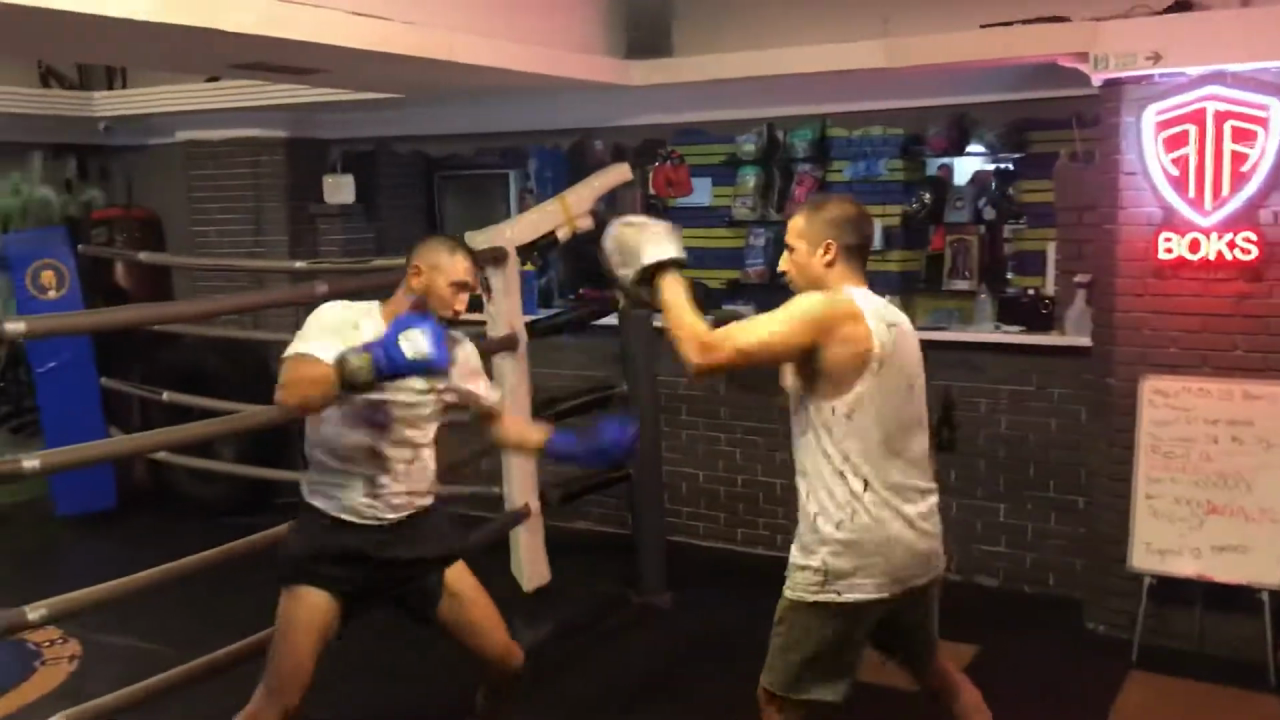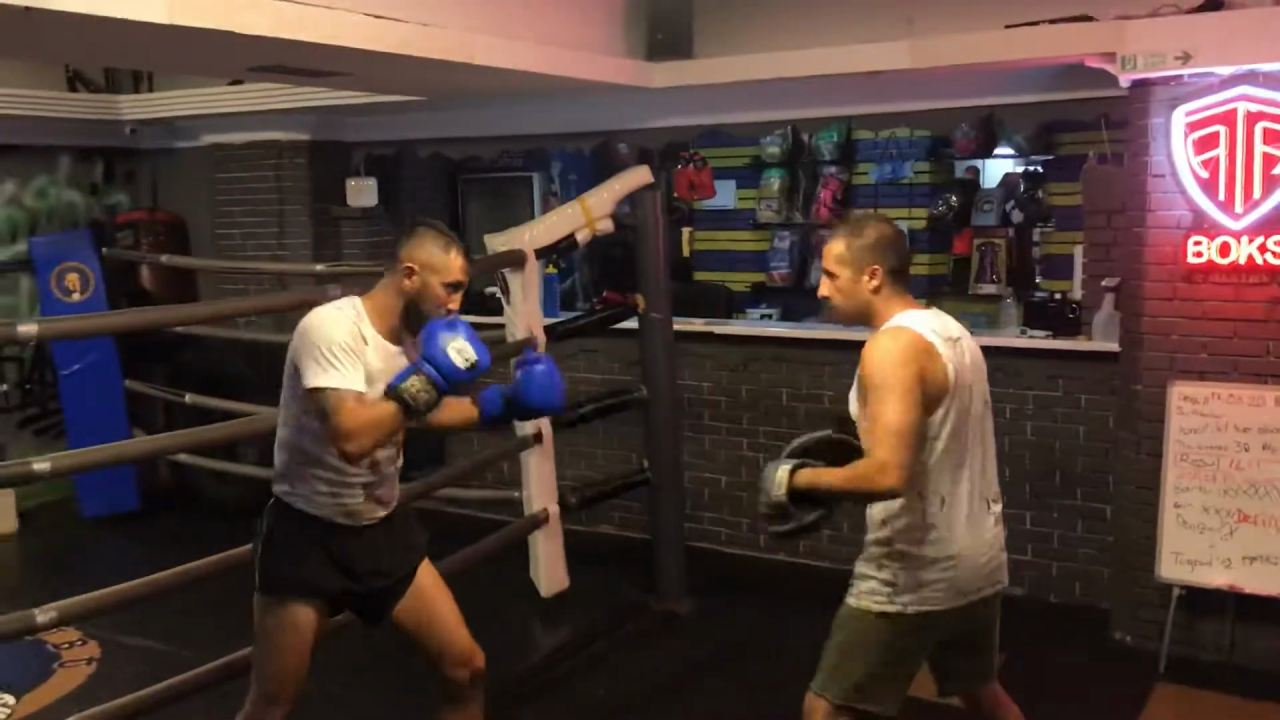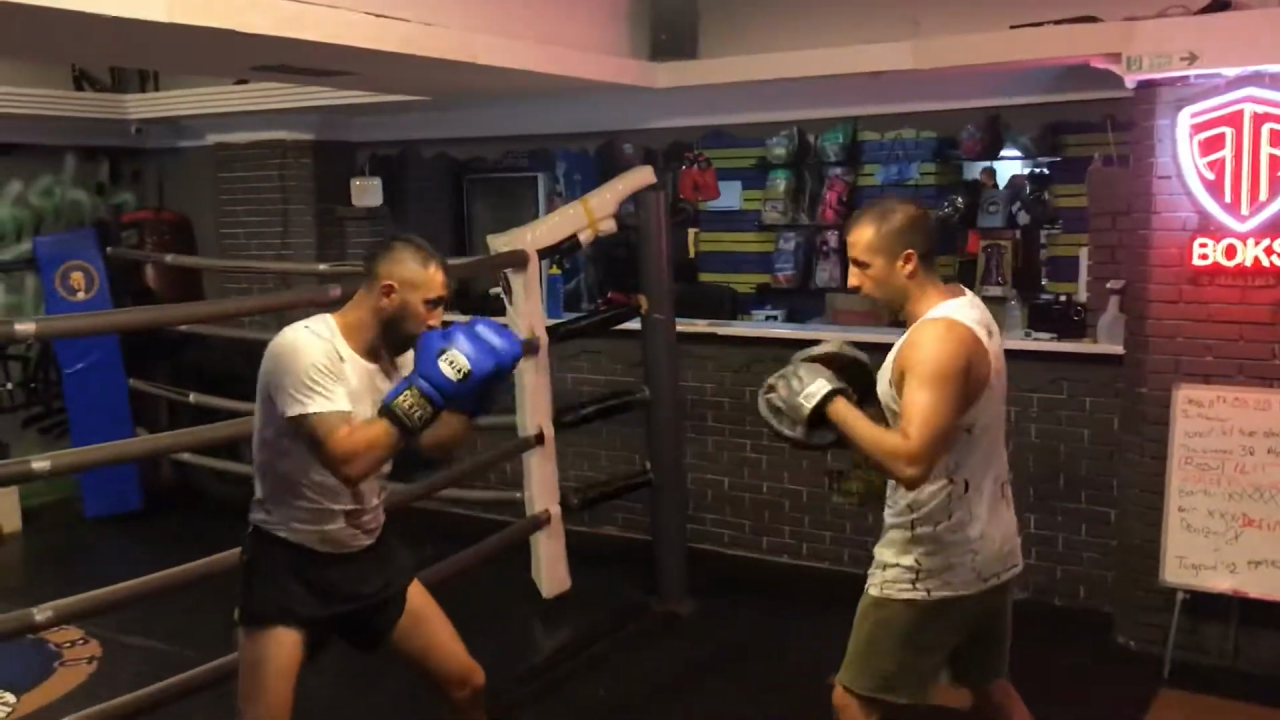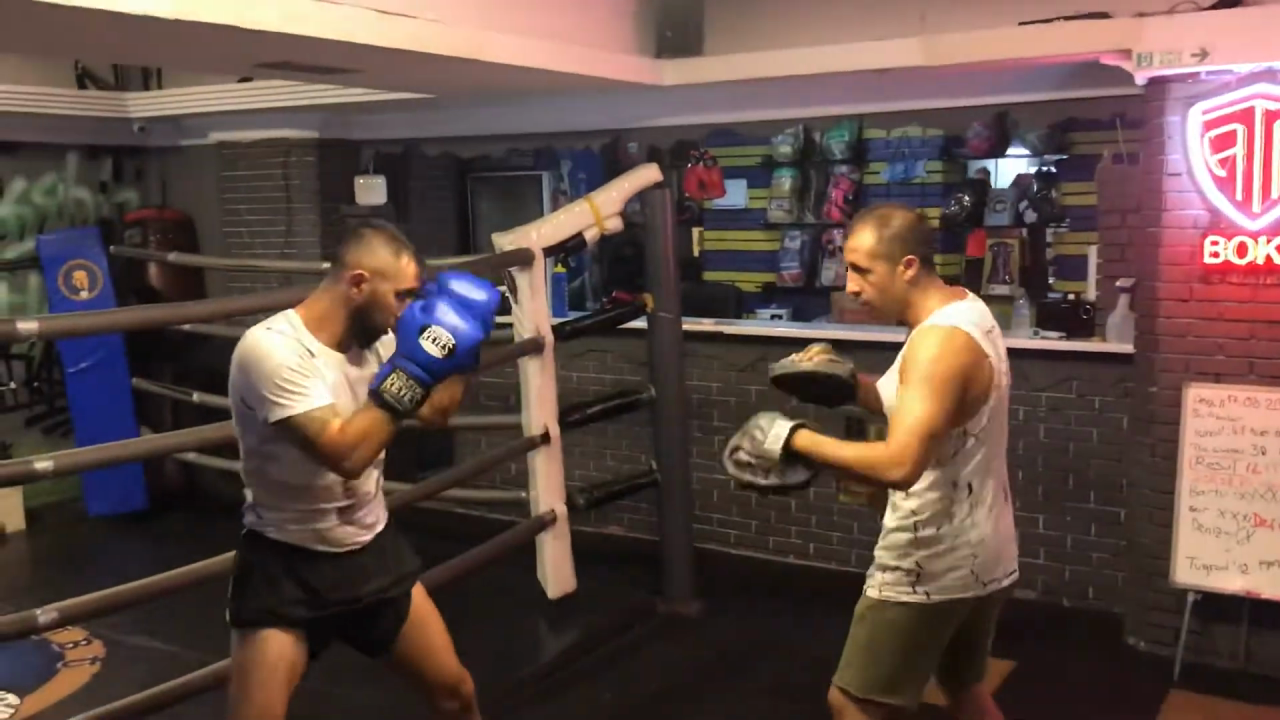
dt=0.4s
person 1, frame 1
left shoulder: (826, 312)
right shoulder: (890, 320)
left elbow: (703, 354)
left wrist: (660, 269)
left hip: (846, 557)
right hip: (917, 544)
right knee: (932, 669)
person 1, frame 2
left shoulder: (892, 347)
right shoulder: (951, 331)
left elbow: (890, 476)
left wrist: (796, 479)
right wrist: (849, 455)
left hip: (914, 573)
right hip: (980, 560)
person 1, frame 3
left shoulder: (938, 337)
right shoulder: (963, 307)
left elbow: (911, 461)
left wrist: (828, 401)
right wrist: (854, 390)
left hip: (934, 560)
right hip: (986, 550)
person 1, frame 4
left shoulder: (941, 342)
right shoulder: (963, 307)
left elbow: (899, 465)
left wrist: (792, 437)
right wrist: (848, 382)
left hip: (930, 564)
right hip: (979, 554)
person 2, frame 1
left shoulder: (452, 350)
right shoulder: (337, 320)
left elbow: (499, 422)
right elbow: (292, 395)
left wrist: (576, 444)
right wrist: (374, 360)
left hip: (414, 528)
right hip: (333, 530)
left knee: (506, 660)
person 2, frame 2
left shoulder: (421, 340)
right shoulder: (328, 328)
right elbow: (353, 437)
left wrist: (502, 401)
right wrist: (430, 377)
left hip: (382, 527)
right hip: (305, 532)
left knee: (466, 665)
person 2, frame 3
left shoulder: (399, 352)
right shoulder: (303, 348)
left elbow: (431, 445)
right elbow: (349, 460)
left wrist: (470, 392)
right wrist: (426, 390)
left hip: (368, 553)
right hip: (288, 561)
person 2, frame 4
left shoulder: (375, 336)
right shoulder: (269, 348)
left elbow: (436, 413)
right elbow: (346, 455)
left wrist: (462, 333)
right wrist: (414, 370)
left hip: (374, 551)
right hip: (286, 567)
